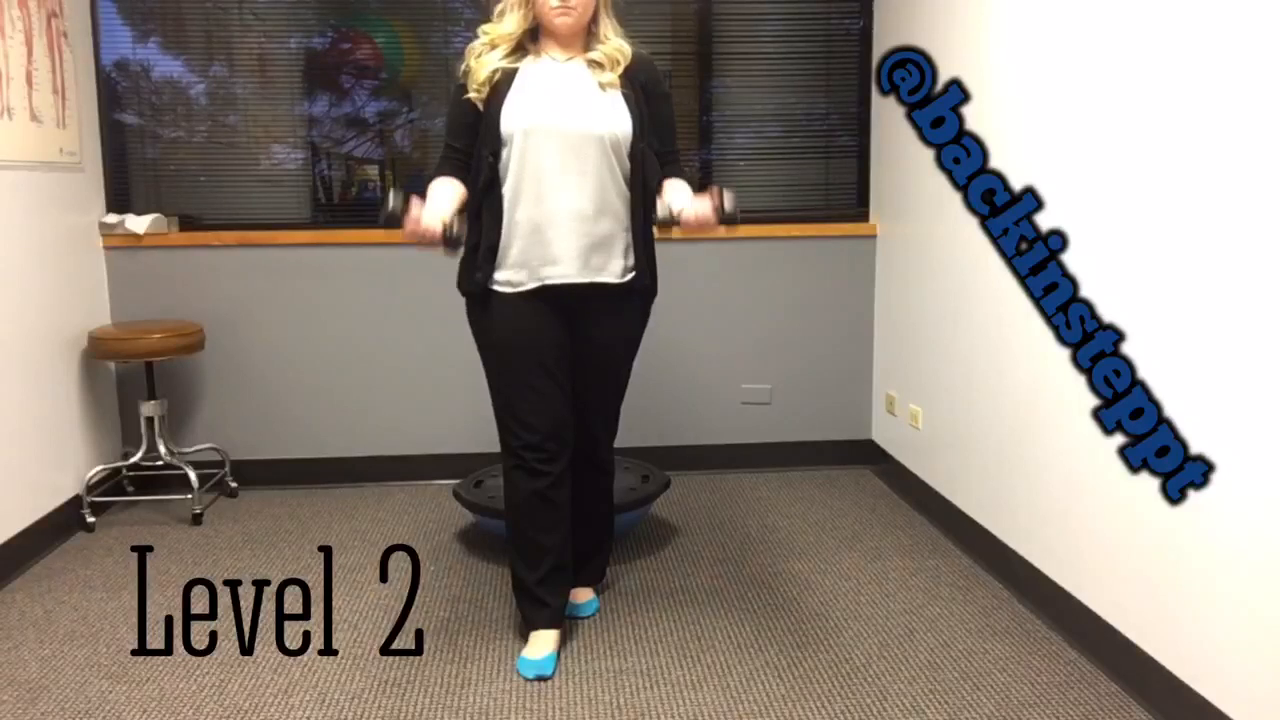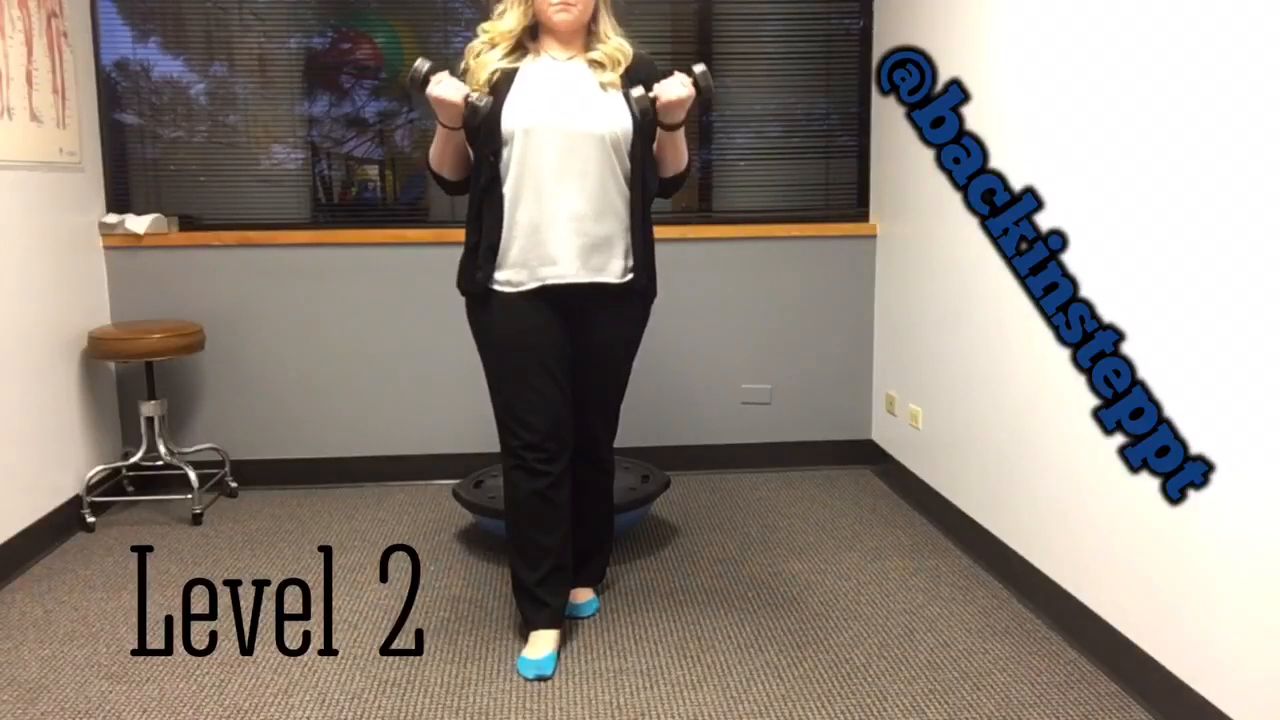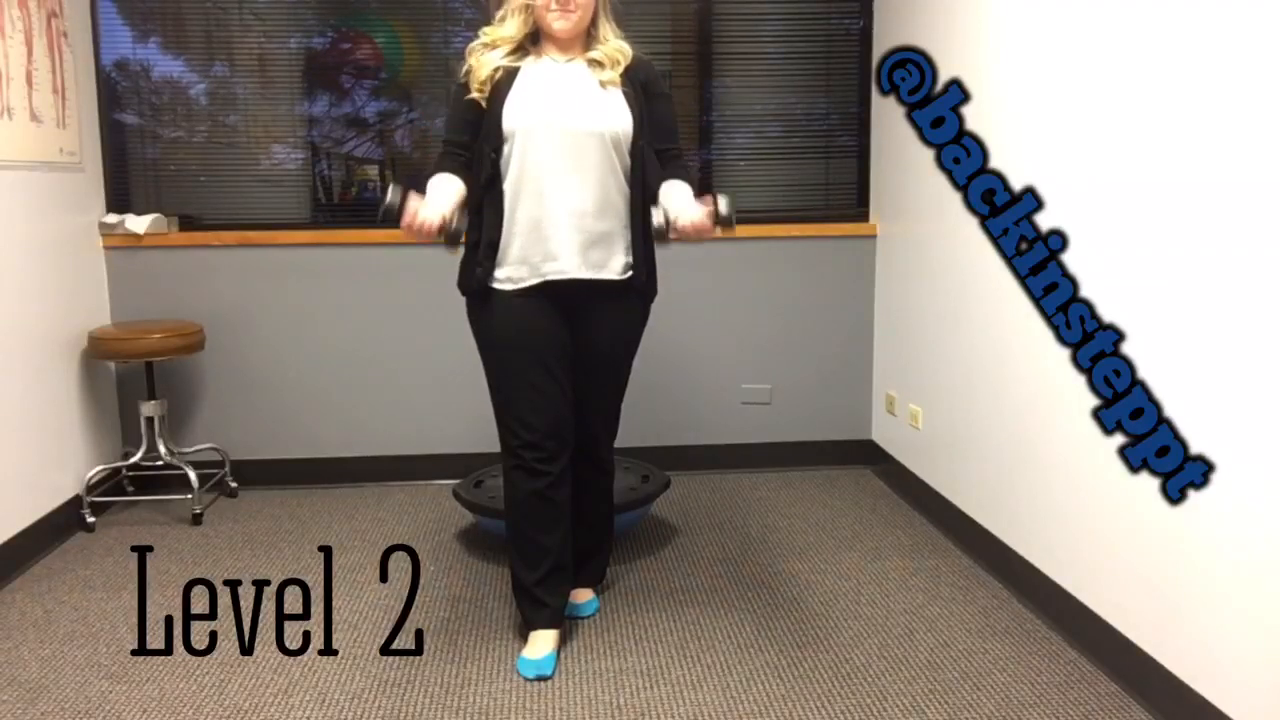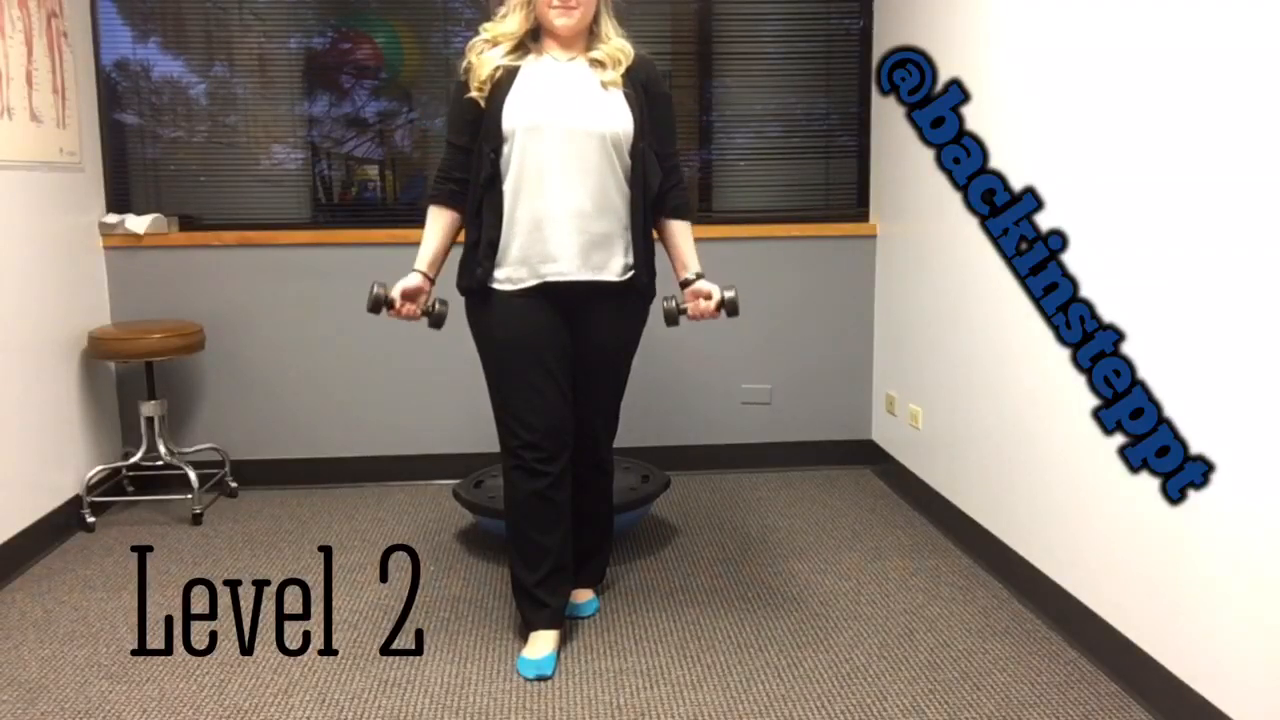
dt=0.4s
person 1, frame 1
left shoulder: (635, 72)
right shoulder: (489, 70)
left elbow: (663, 172)
right elbow: (458, 168)
left wrist: (686, 203)
right wrist: (436, 210)
left hip: (611, 289)
right hip: (514, 291)
left knee: (594, 440)
right knee: (534, 447)
left ankle: (585, 574)
right ankle: (542, 615)
person 1, frame 2
left shoulder: (633, 70)
right shoulder: (491, 66)
left elbow: (665, 178)
right elbow: (455, 175)
left wrist: (673, 124)
right wrist: (447, 124)
left hip: (611, 289)
right hip: (515, 290)
left knee: (594, 439)
right knee: (533, 447)
left ankle: (585, 575)
right ankle: (542, 614)
person 1, frame 3
left shoulder: (634, 74)
right shoulder: (490, 70)
left elbow: (666, 168)
right elbow: (456, 164)
left wrist: (685, 209)
right wrist: (435, 206)
left hip: (611, 286)
right hip: (515, 288)
left knee: (594, 438)
right knee: (533, 445)
left ankle: (585, 575)
right ankle: (542, 614)
person 1, frame 4
left shoulder: (636, 73)
right shoulder: (489, 70)
left elbow: (666, 183)
right elbow: (455, 179)
left wrist: (691, 274)
right wrist: (424, 270)
left hip: (610, 289)
right hip: (514, 289)
left knee: (593, 439)
right knee: (533, 447)
left ankle: (584, 576)
right ankle: (543, 615)
